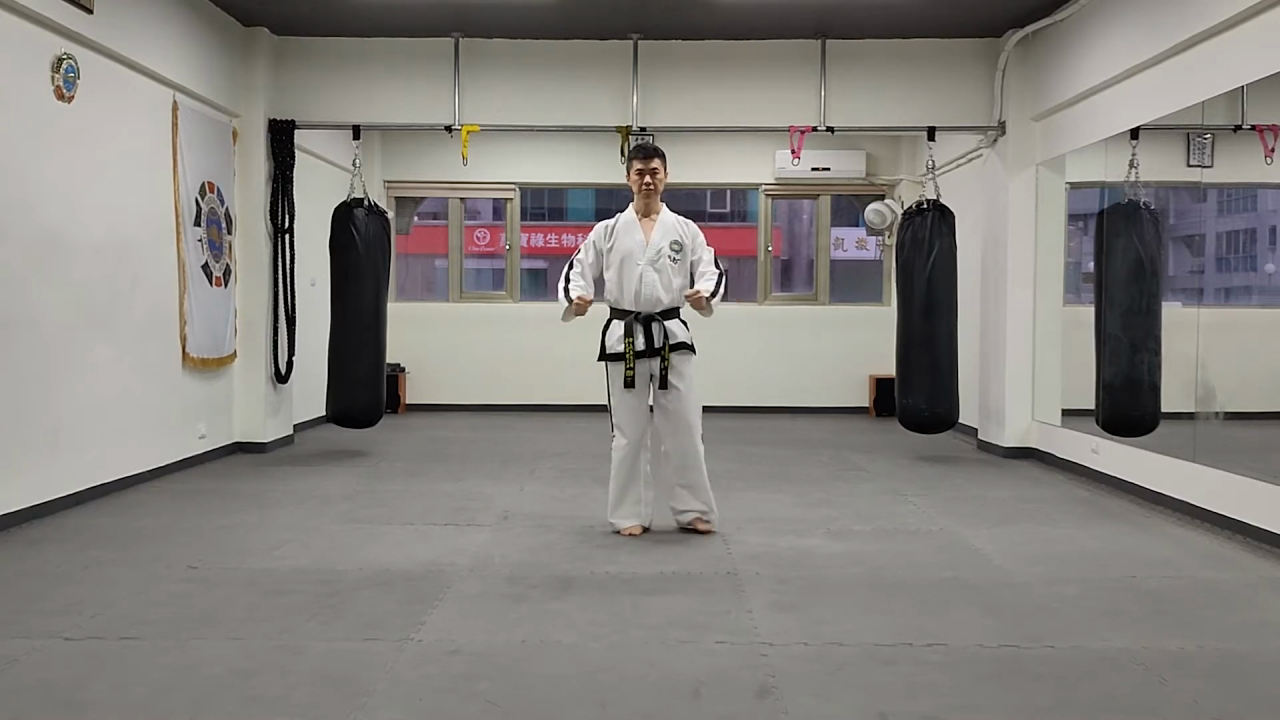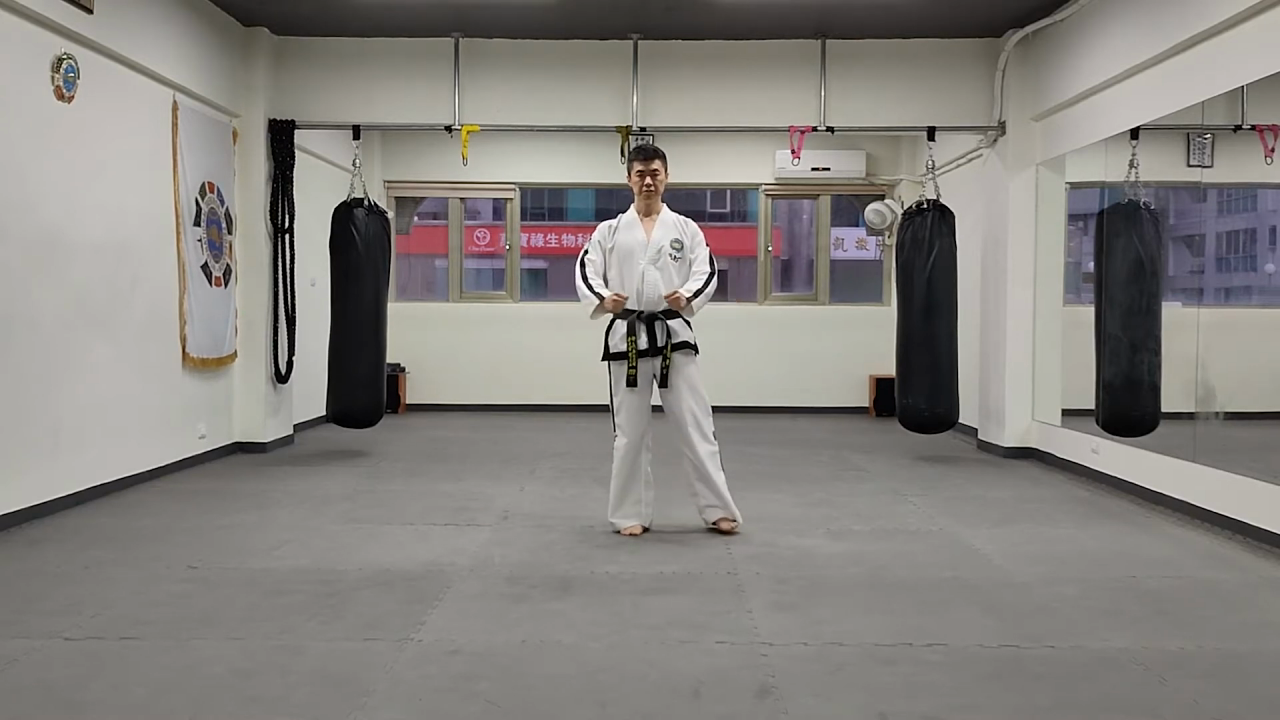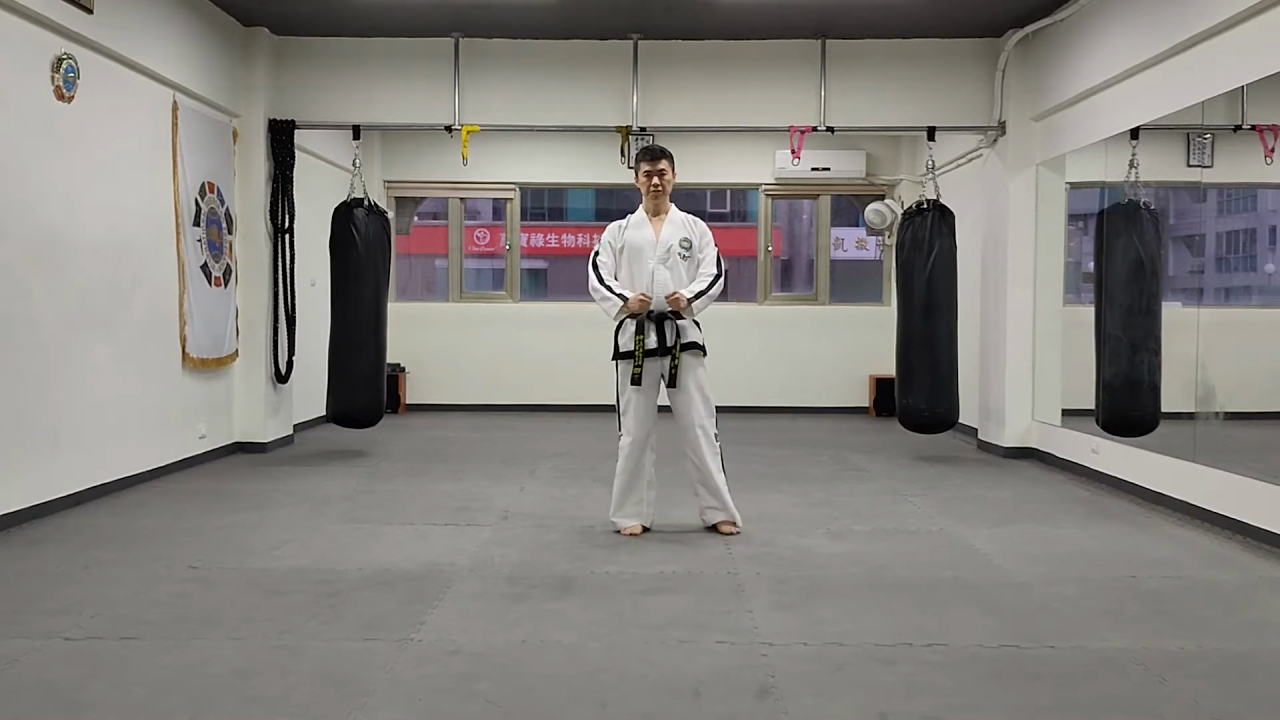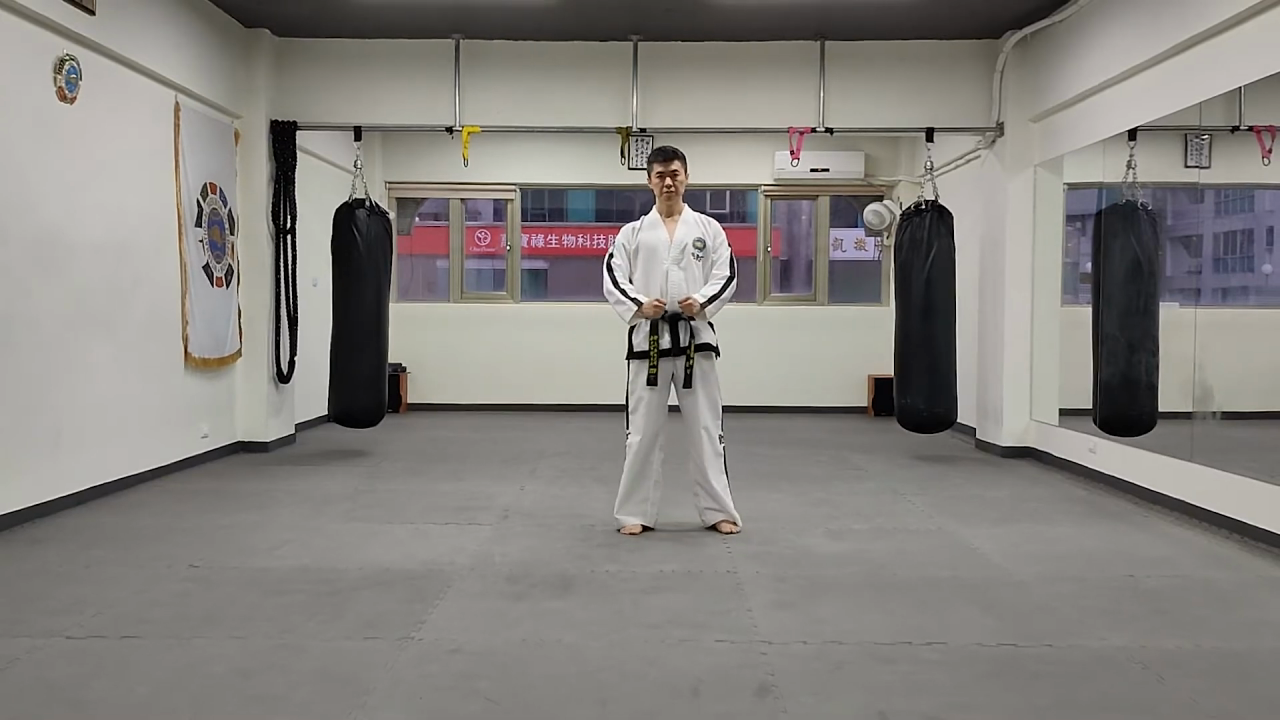
dt=0.2s
person 1, frame 1
left shoulder: (685, 229)
right shoulder: (607, 231)
left elbow: (711, 269)
right elbow: (577, 272)
left wrist: (706, 295)
right wrist: (573, 300)
left hip: (671, 335)
right hip: (624, 337)
left knee: (685, 426)
right knee: (629, 432)
left ankle: (694, 510)
right ankle: (630, 514)
person 1, frame 2
left shoulder: (685, 229)
right shoulder: (608, 231)
left elbow: (707, 274)
right elbow: (586, 275)
left wrist: (687, 298)
right wrist: (603, 299)
left hip: (674, 336)
right hip: (627, 338)
left knee: (696, 425)
right knee: (630, 431)
left ankle: (718, 509)
right ankle: (631, 514)
person 1, frame 3
left shoulder: (694, 228)
right shoulder: (618, 232)
left elbow: (714, 275)
right elbow: (598, 278)
left wrist: (688, 298)
right wrist: (625, 300)
left hip: (682, 335)
right hip: (636, 338)
left knee: (700, 427)
right knee: (634, 432)
left ankle: (718, 511)
right ankle: (632, 513)
person 1, frame 4
left shoulder: (708, 228)
right shoulder: (632, 233)
left elbow: (726, 276)
right elbow: (612, 280)
left wrist: (702, 302)
right wrist: (639, 305)
left hip: (696, 337)
right hip: (649, 338)
left knee: (706, 428)
right knee: (642, 431)
left ankle: (717, 510)
right ankle: (635, 512)
